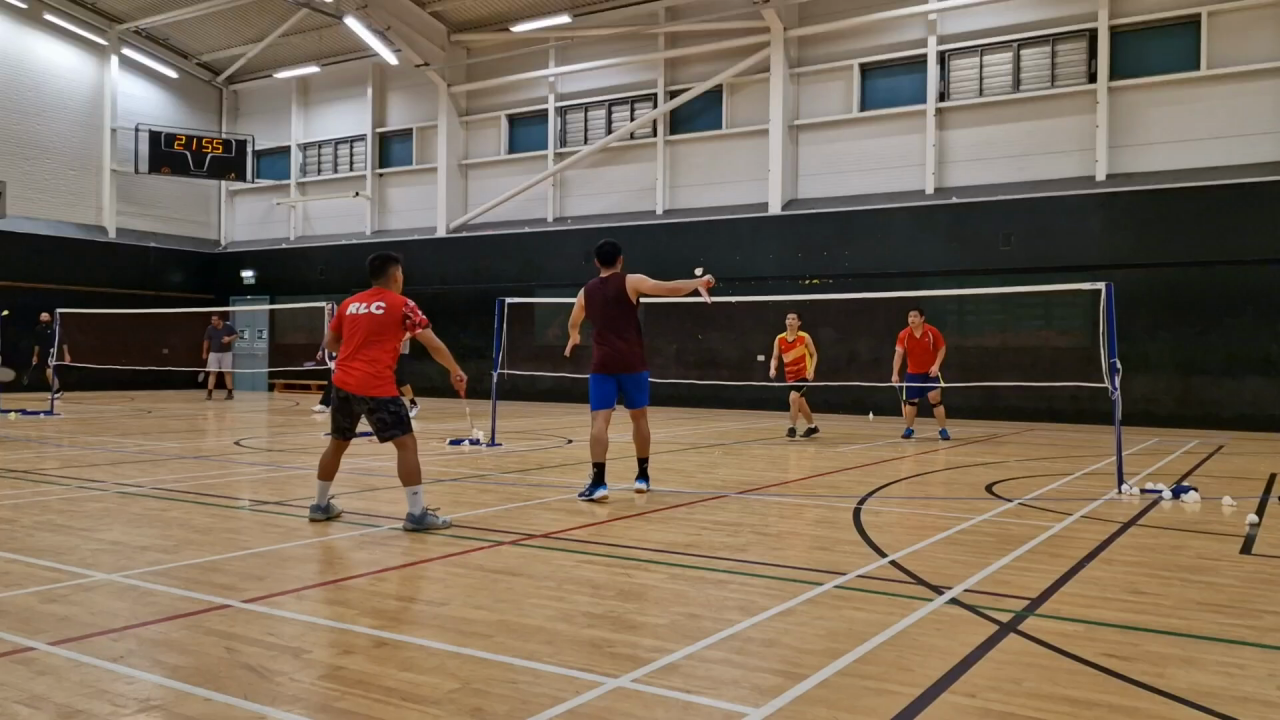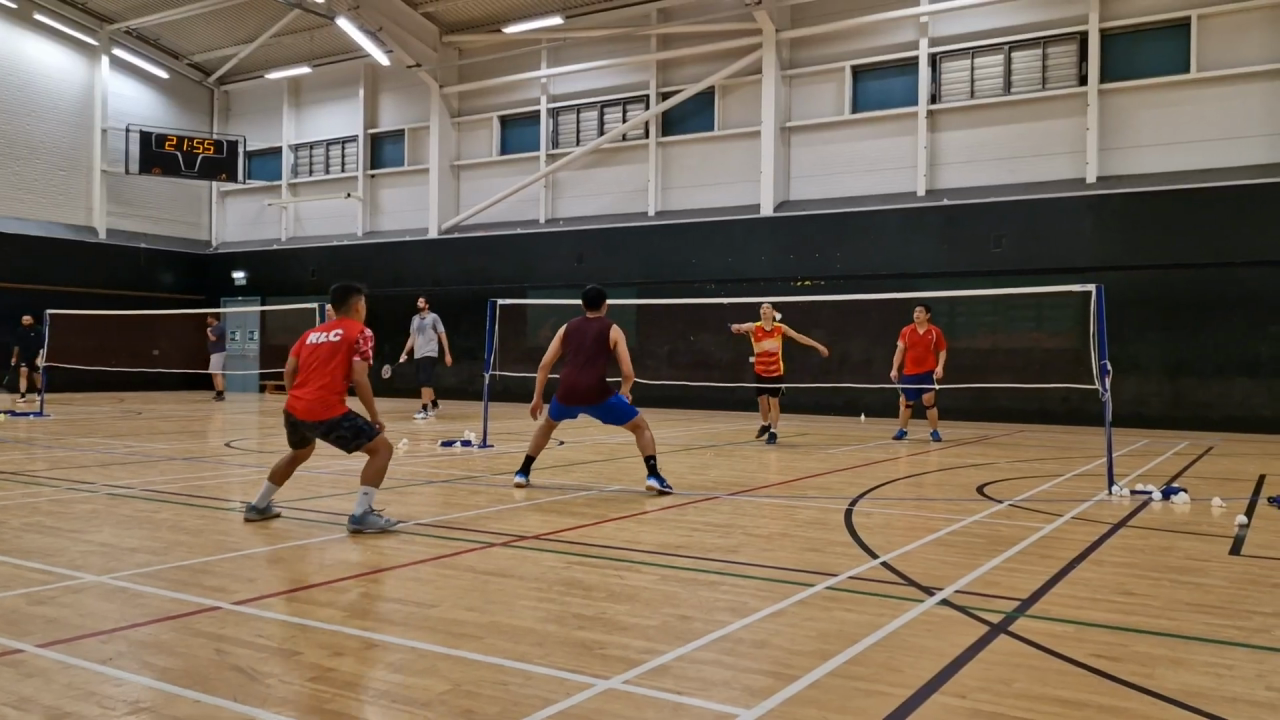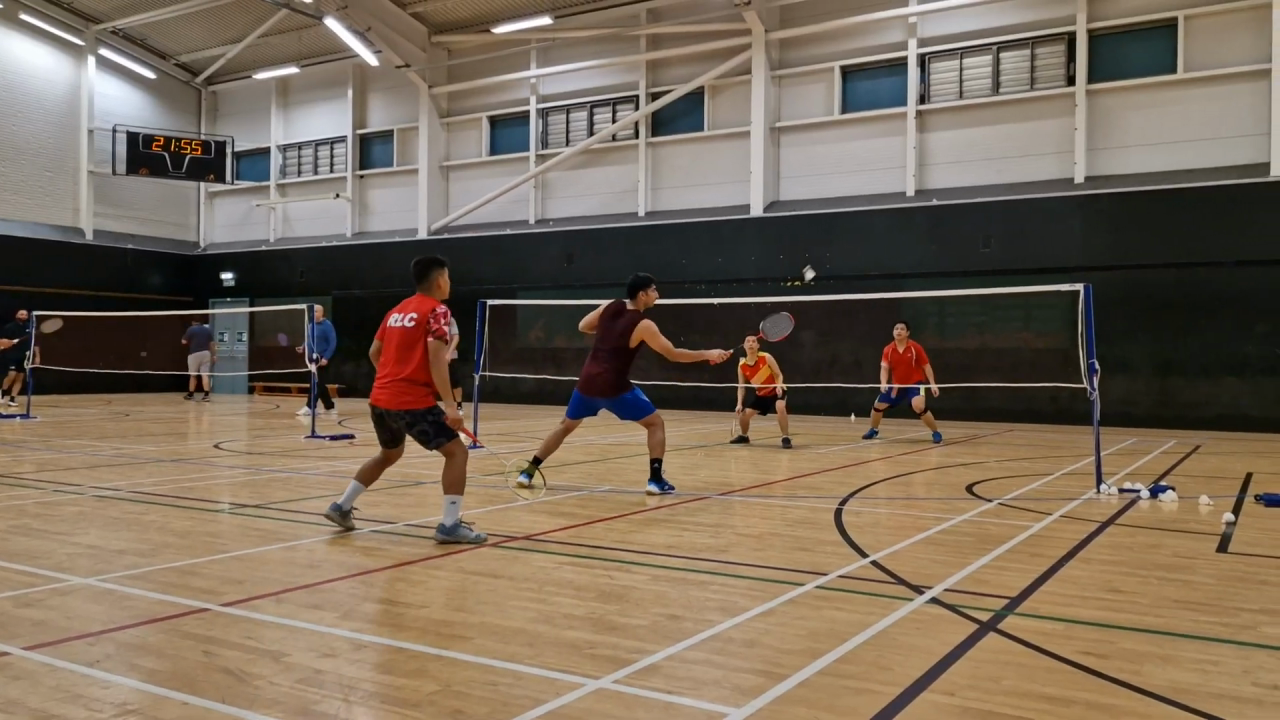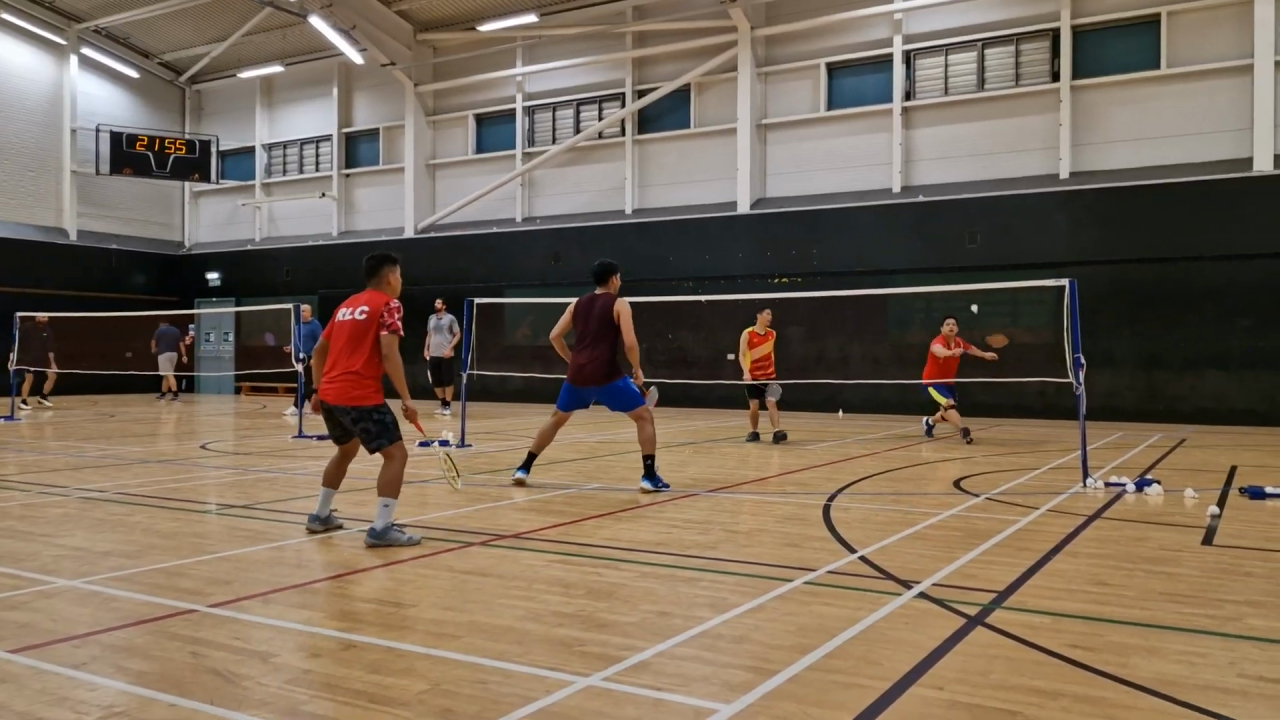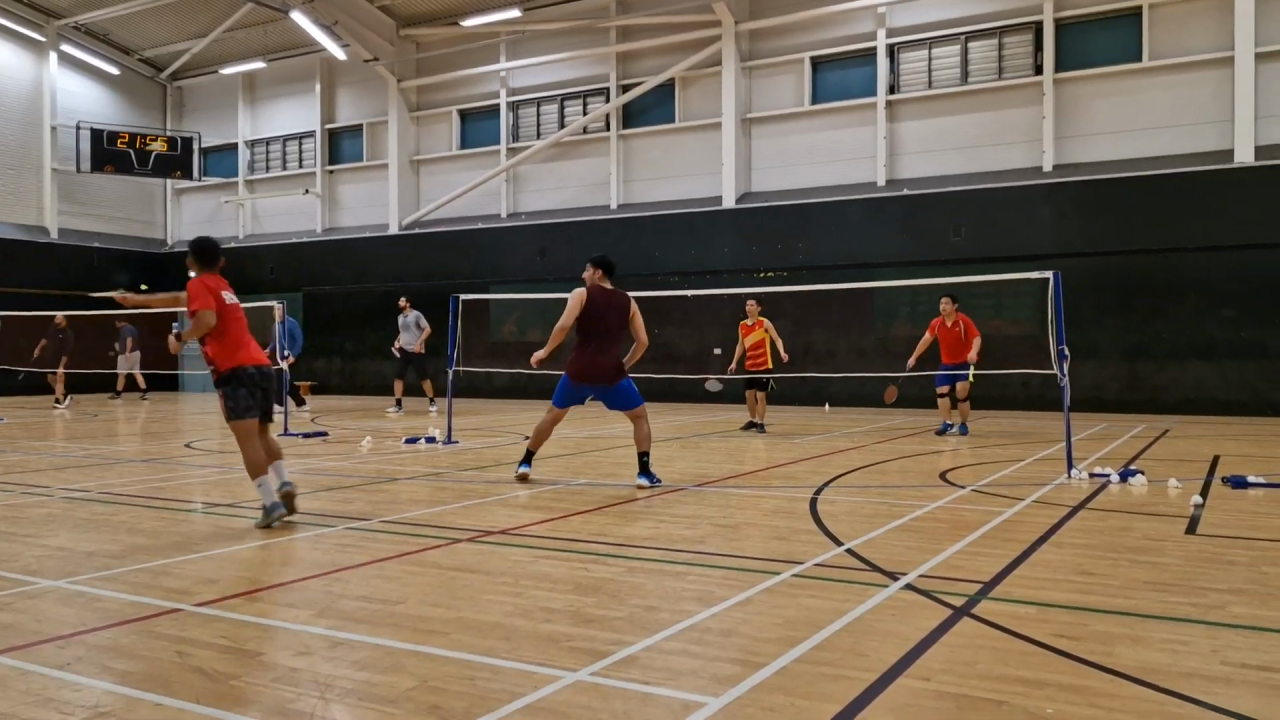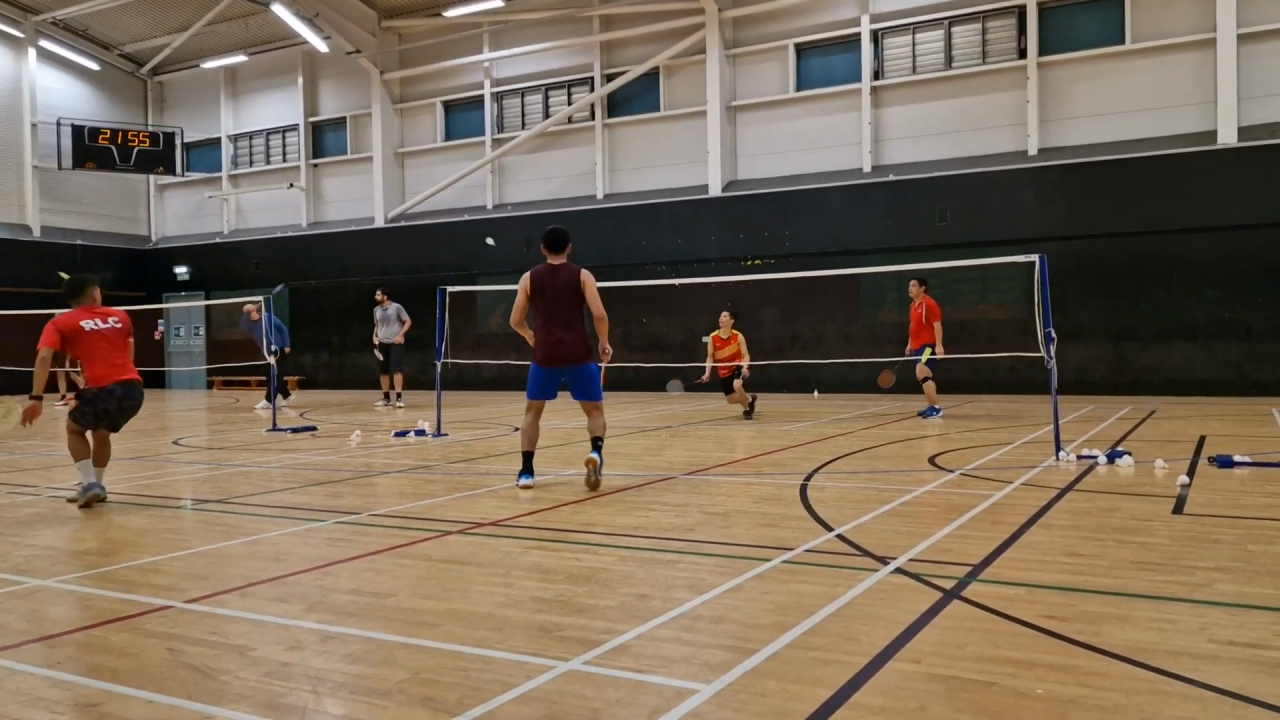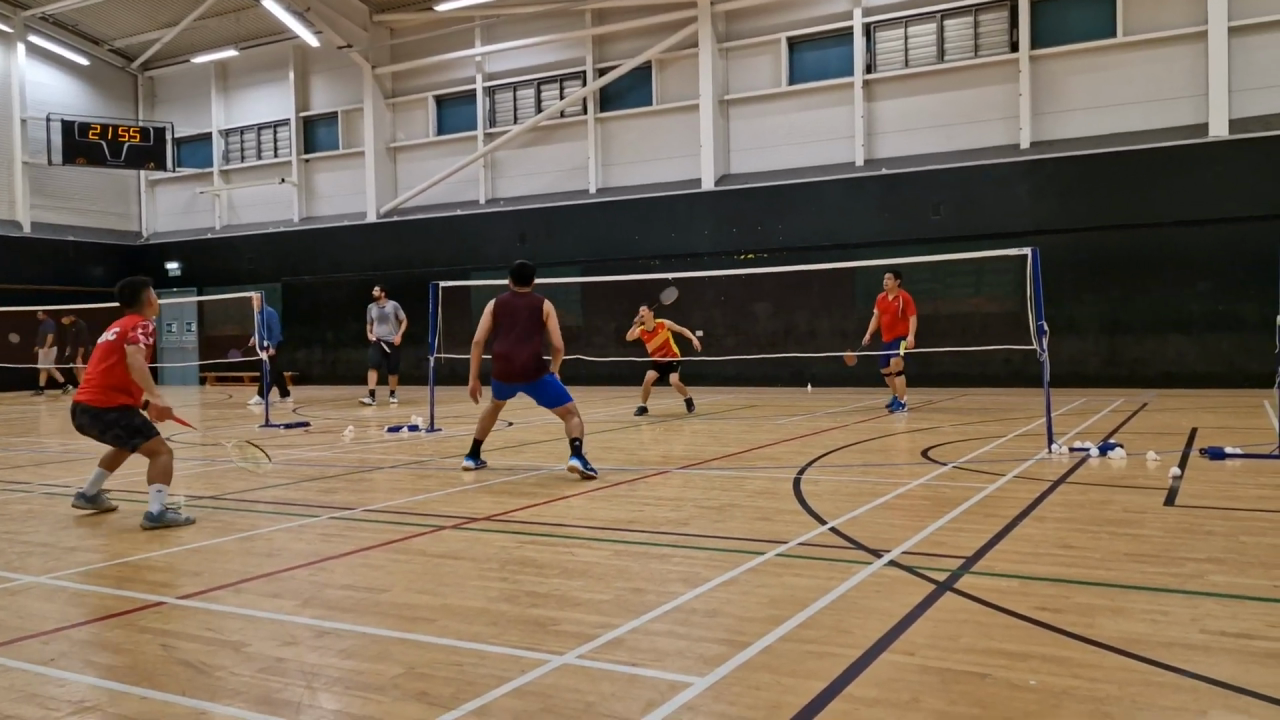
dt=0.7s
person 1, frame 1
left shoulder: (349, 303)
right shoulder: (402, 305)
left elbow: (329, 340)
right elbow: (432, 343)
right wrist: (456, 372)
left hip: (342, 385)
right hip: (377, 388)
left knee: (337, 444)
right knee: (406, 445)
left ankle: (320, 504)
right ankle: (417, 514)
person 1, frame 2
left shoulder: (312, 333)
right shoulder: (361, 333)
left elbow: (289, 371)
right elbow: (359, 379)
right wrist: (374, 417)
left hip: (295, 409)
right hip: (326, 410)
left knee: (299, 454)
right knee: (382, 448)
left ankle: (258, 506)
right ankle: (362, 514)
person 1, frame 3
left shoulder: (396, 311)
right shoulder: (437, 311)
left elbow: (374, 352)
right elbow: (437, 360)
right wrist: (450, 406)
left hip: (380, 399)
right hip: (413, 401)
left knee: (389, 455)
right knee: (456, 452)
left ankle: (341, 507)
right ankle: (450, 524)
person 1, frame 4
left shoulder: (346, 305)
right shoulder: (388, 305)
left elbow: (319, 350)
right elbow: (390, 354)
left wrist: (319, 390)
right wrist: (407, 399)
left hip: (330, 395)
right hip: (360, 398)
left knee: (346, 451)
right knee: (396, 455)
left ankle: (320, 515)
right ankle: (381, 528)
person 1, frame 5
left shoulder: (199, 285)
right shoulder: (218, 284)
left elbow: (206, 320)
right elbow: (179, 299)
left wrist: (180, 338)
right wrist: (138, 301)
left hip: (236, 370)
right hip: (260, 366)
left knee: (247, 440)
right knee: (261, 435)
left ankle: (271, 505)
right ankle: (284, 485)
person 1, frame 6
left shoulder: (59, 323)
right shoulder: (120, 316)
left elbow: (44, 358)
left wrist: (35, 398)
left hip: (103, 391)
right hip: (133, 389)
left knee: (74, 429)
right knee: (100, 432)
left ankle: (90, 485)
right ankle: (96, 485)
person 1, frame 7
left shoulder: (116, 329)
right shoulder: (141, 325)
right elbow: (135, 362)
left wrist: (144, 405)
right wrist: (154, 398)
left hip: (85, 408)
right hip: (105, 407)
left knee: (130, 441)
right knee: (161, 452)
left ankle: (89, 494)
right ankle: (157, 511)
person 2, frame 1
left shoulder: (586, 291)
right shoulder: (631, 281)
left elbow: (573, 323)
right elbow: (668, 289)
left wrist: (573, 338)
right wrist: (699, 282)
left hip: (603, 365)
right hip: (632, 363)
left knee: (600, 421)
right knee: (639, 418)
left ankle: (598, 482)
right ankle: (642, 476)
person 2, frame 2
left shoulder: (567, 327)
right shoulder: (613, 330)
left elbow: (544, 364)
right elbow: (628, 372)
left wrist: (537, 398)
right wrist: (625, 391)
left hip: (567, 393)
right hip: (597, 393)
left knee: (547, 424)
right knee: (641, 426)
left ankle: (523, 472)
right ankle: (653, 475)
person 2, frame 3
left shoulder: (609, 306)
right shoulder: (643, 326)
left elbow: (583, 326)
right elbow: (673, 354)
right wrist: (708, 354)
left hip: (587, 383)
right hip: (614, 387)
left knee: (565, 426)
right knee: (655, 424)
left ankle: (527, 472)
right ankle: (655, 480)
person 2, frame 4
left shoulder: (578, 304)
right shoulder: (619, 304)
left elbow: (555, 336)
right elbow: (630, 343)
right wrist: (637, 369)
left hip: (578, 375)
right hip: (607, 376)
left knee: (557, 419)
right knee: (645, 417)
left ankle: (524, 468)
right ankle: (649, 476)
person 2, frame 5
left shoulder: (581, 294)
right shoulder: (627, 302)
left elbow: (564, 325)
right elbow: (643, 341)
left wrist: (544, 351)
right wrist: (626, 363)
left hip: (579, 372)
right hip: (612, 373)
left knee: (552, 415)
right knee: (640, 416)
left ankle: (525, 464)
right ankle: (644, 472)
person 2, frame 6
left shoulder: (529, 278)
right shoulder: (582, 275)
left elbow: (515, 320)
right elbow: (599, 315)
left wrist: (531, 337)
right wrist: (603, 343)
left hip: (546, 356)
right hip: (579, 355)
left knee: (533, 412)
right knee: (595, 412)
left ankle: (526, 470)
right ankle: (596, 453)
person 2, frame 7
left shoulder: (495, 304)
right shoulder: (544, 305)
left elbow: (478, 340)
right elbow: (557, 346)
left wrist: (473, 379)
right wrist: (553, 370)
left hip: (502, 370)
right hip: (533, 369)
left knee: (495, 405)
right knee: (571, 415)
left ankle: (472, 456)
right ankle: (577, 457)
